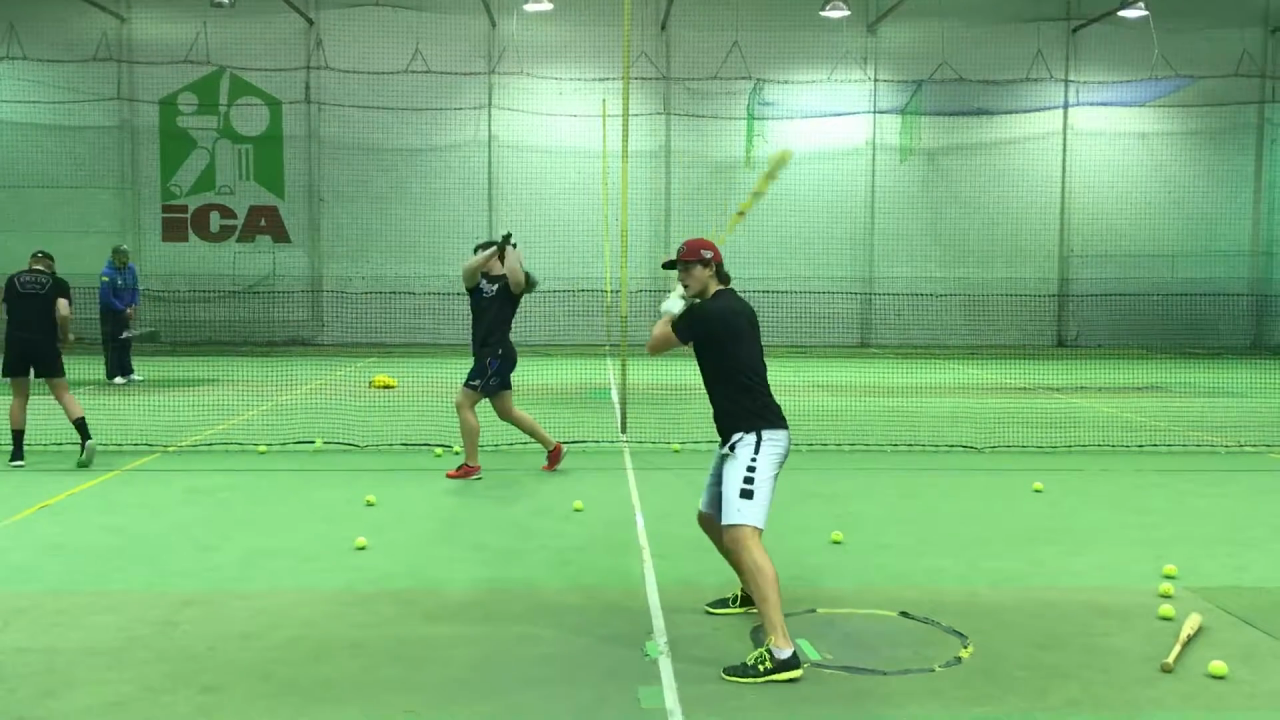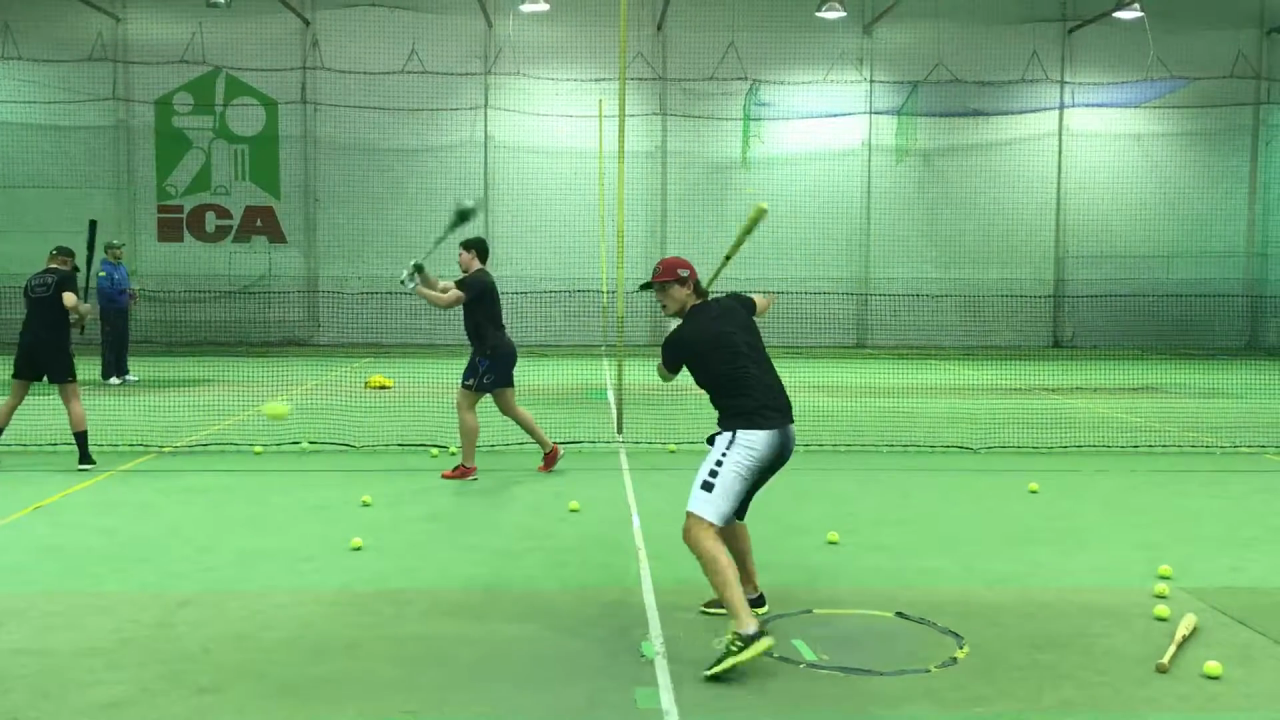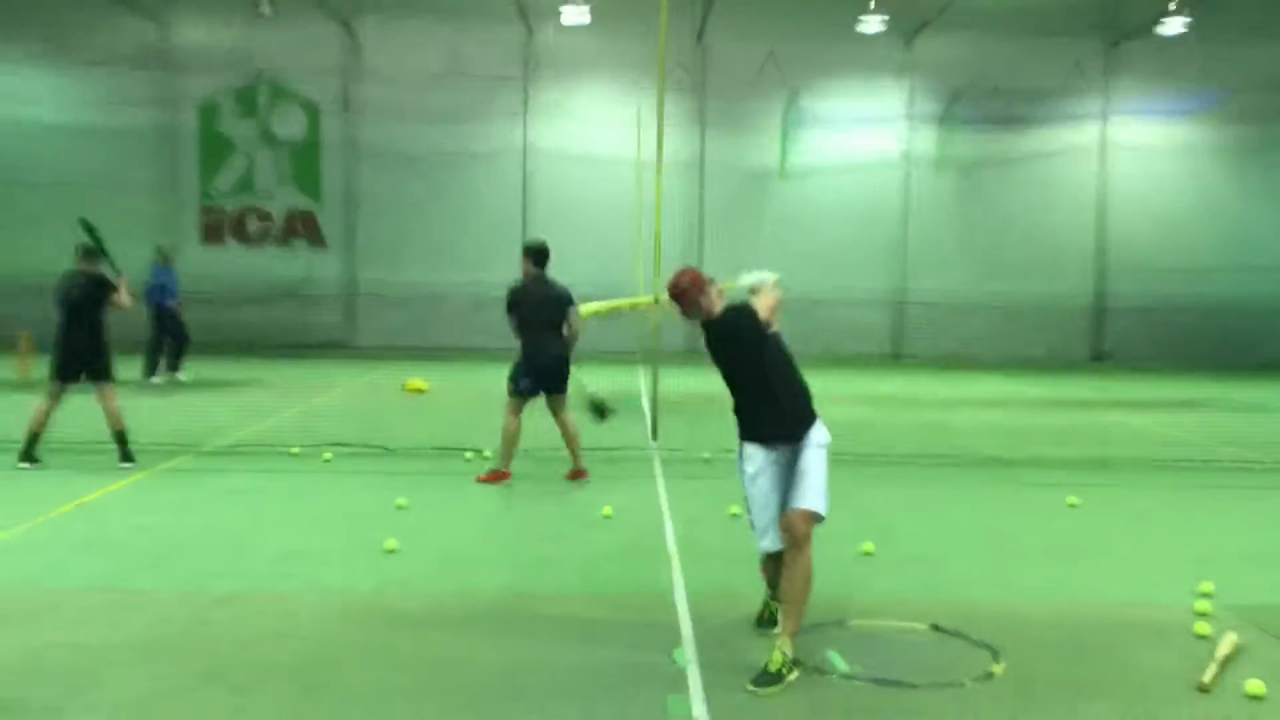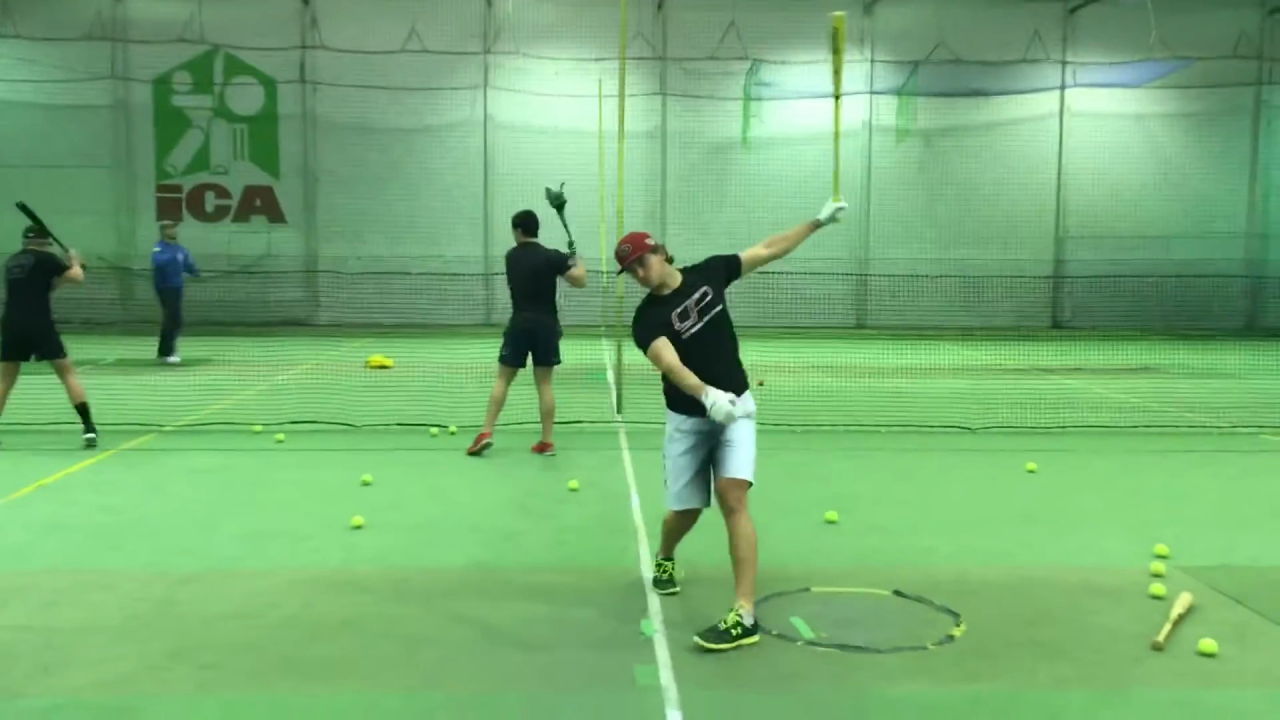
dt=0.7s
person 1, frame 1
left shoulder: (707, 313)
right shoulder: (736, 307)
left elbow: (655, 343)
left wrist: (672, 307)
right wrist: (684, 306)
left hip: (755, 438)
right hip: (744, 435)
left knee: (741, 536)
right knee: (710, 518)
left ankle: (781, 651)
right ankle: (752, 593)
person 1, frame 2
left shoulder: (680, 339)
right shoulder: (733, 306)
left elbow: (665, 375)
right elbow: (764, 302)
left hip: (746, 434)
right hip: (781, 433)
left knee: (698, 530)
right knee: (723, 513)
left ankle: (746, 629)
right ankle: (750, 593)
person 1, frame 3
left shoulder: (741, 320)
right shoulder: (723, 326)
right elbow: (767, 303)
left wrist: (762, 291)
right wrist: (764, 286)
left hip: (807, 433)
right hip: (762, 447)
left knee: (798, 528)
right knee: (774, 548)
left ankle: (786, 650)
right ankle: (774, 596)
person 1, frame 4
left shoulder: (710, 273)
right shoulder: (647, 319)
left elbow: (768, 249)
right elbow: (671, 367)
left wrist: (818, 221)
right wrist: (707, 395)
left hip: (735, 407)
right hip: (688, 418)
left knee: (733, 499)
right knee: (685, 509)
left ankle: (744, 614)
right ankle: (664, 559)
person 2, frame 1
left shoulder: (509, 283)
right shoulder: (477, 281)
left elbow: (518, 281)
right elbow: (467, 268)
left wrist: (510, 248)
right wrist: (496, 247)
left hip: (497, 354)
right hip: (487, 354)
left knee: (463, 403)
right knee: (506, 411)
left ankle: (471, 466)
right ankle: (553, 447)
person 2, frame 2
left shoulder: (478, 280)
right shoulder: (472, 280)
left elbow: (444, 302)
right elbow: (438, 287)
left wrist: (416, 288)
right wrist: (421, 275)
left hip: (491, 351)
right hip: (499, 350)
left knee: (465, 403)
right knee: (508, 406)
left ankle: (468, 466)
right ankle: (550, 449)
person 2, frame 3
left shoulder: (516, 292)
right shoulder: (561, 293)
left elbow: (516, 327)
right elbow: (574, 328)
left hip: (532, 356)
right hip: (558, 356)
left knee: (513, 411)
right knee: (560, 411)
left ankle: (502, 469)
right ankle: (579, 467)
person 2, frame 4
left shoulder: (511, 256)
right shoulder: (552, 257)
right elbow: (580, 281)
left wrist: (563, 260)
right wrist: (577, 261)
left hip: (519, 325)
right hip: (546, 326)
left knee: (503, 379)
right knee: (544, 384)
left ankle: (486, 433)
right ankle: (547, 441)
person 3, frame 1
left shoulder: (13, 280)
right shoulder: (58, 282)
left elbow: (9, 311)
right elbow: (63, 314)
right wrist: (65, 335)
left hip: (15, 341)
right hip: (44, 342)
left knee: (19, 397)
right knee: (63, 394)
left ankle: (17, 452)
right ankle: (85, 439)
person 3, frame 2
left shoulder: (31, 281)
right shoulder: (66, 277)
right elbow: (70, 303)
left wrist: (70, 323)
right wrist: (83, 312)
left hip: (28, 344)
right hip: (55, 345)
right knee: (72, 401)
right ankle: (84, 456)
person 3, frame 3
left shoulder: (66, 279)
right shoulder: (97, 279)
right elbow: (123, 303)
left wrist: (111, 289)
right wrist: (121, 287)
left hip: (67, 345)
right hip: (93, 345)
left knee: (51, 399)
right knee: (109, 399)
left ankle: (28, 452)
right ankle: (124, 453)
person 3, frame 4
right shoulder: (45, 258)
right elbow: (77, 278)
left wrist: (60, 275)
right wrist: (74, 262)
right hip: (39, 324)
right knee: (67, 374)
right ankle: (88, 426)
